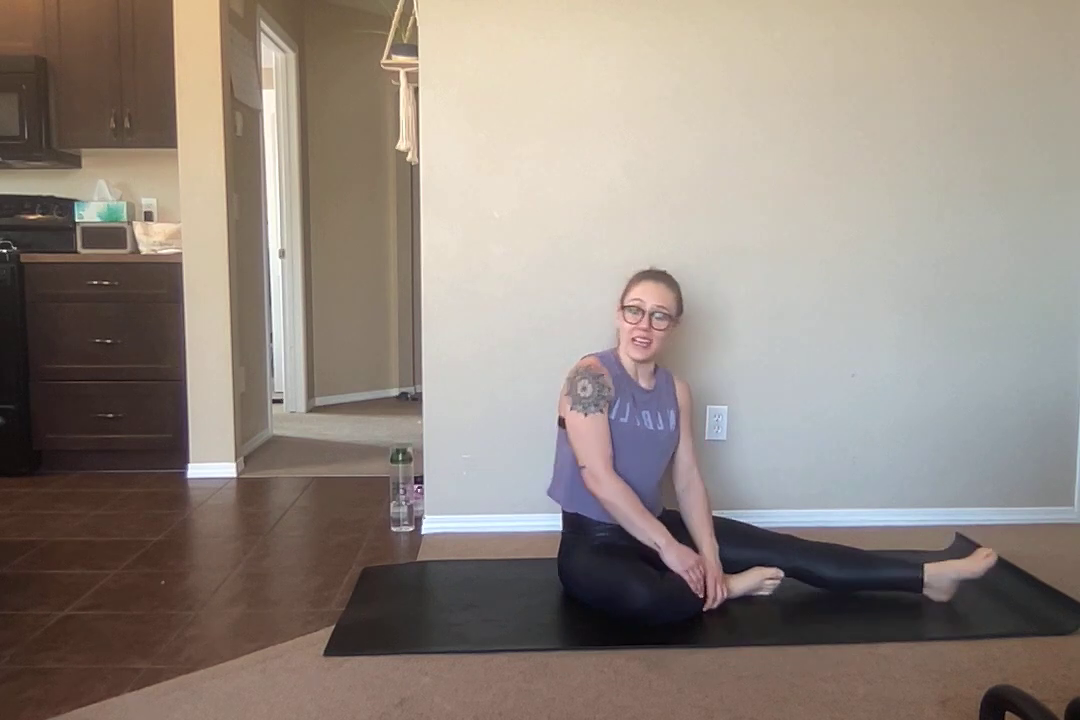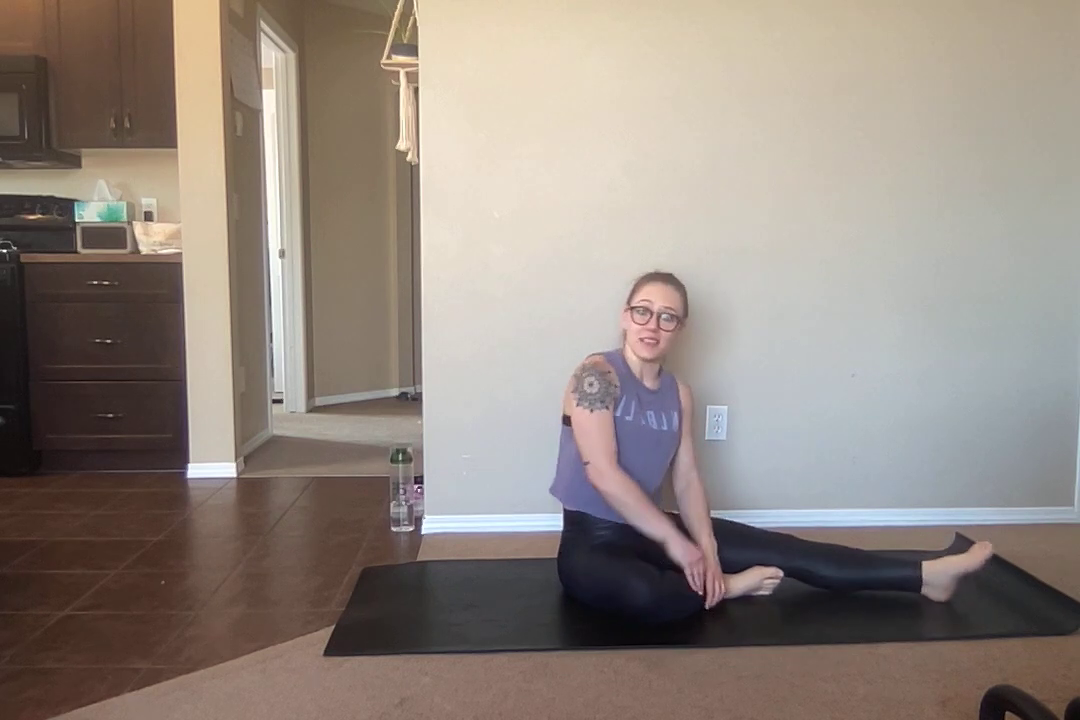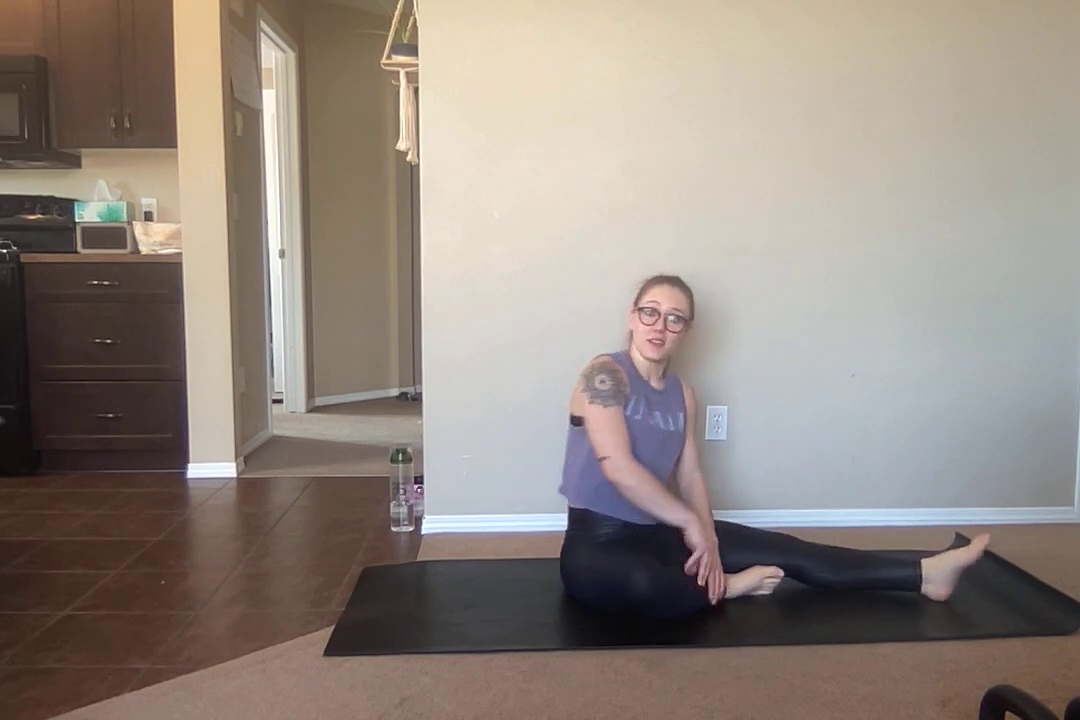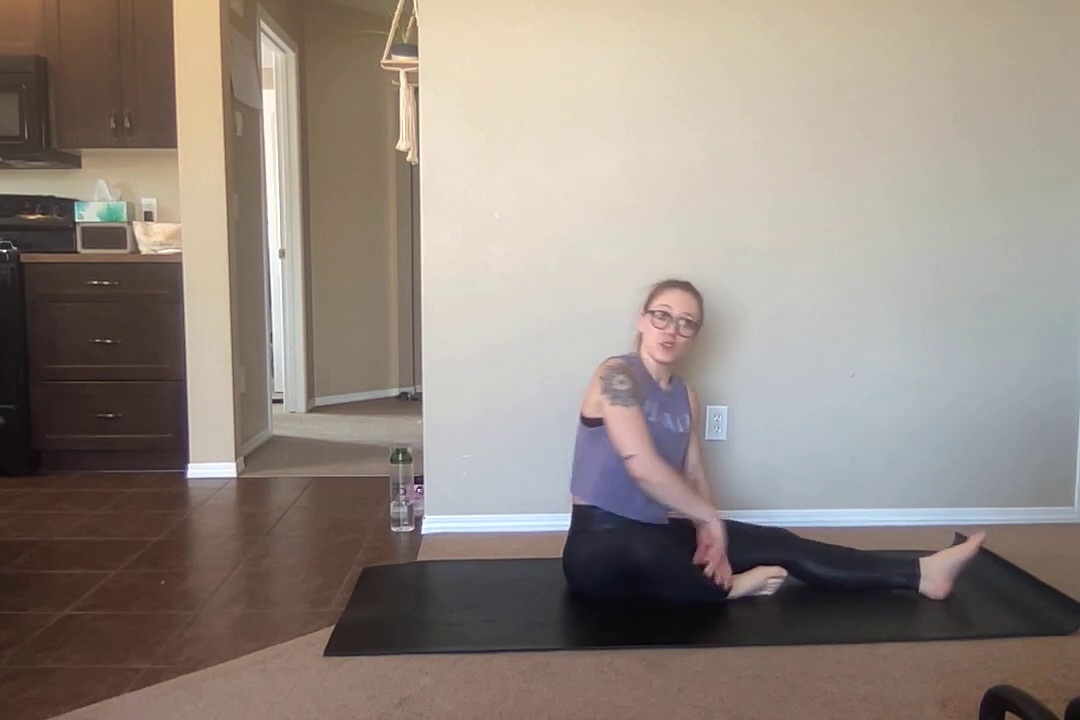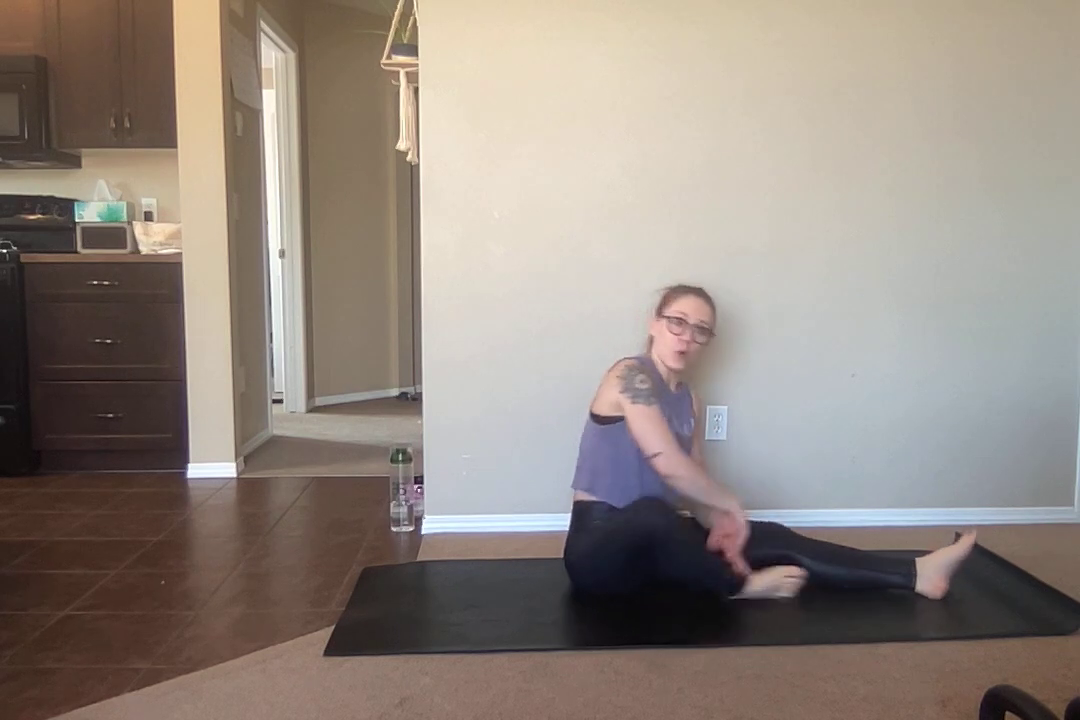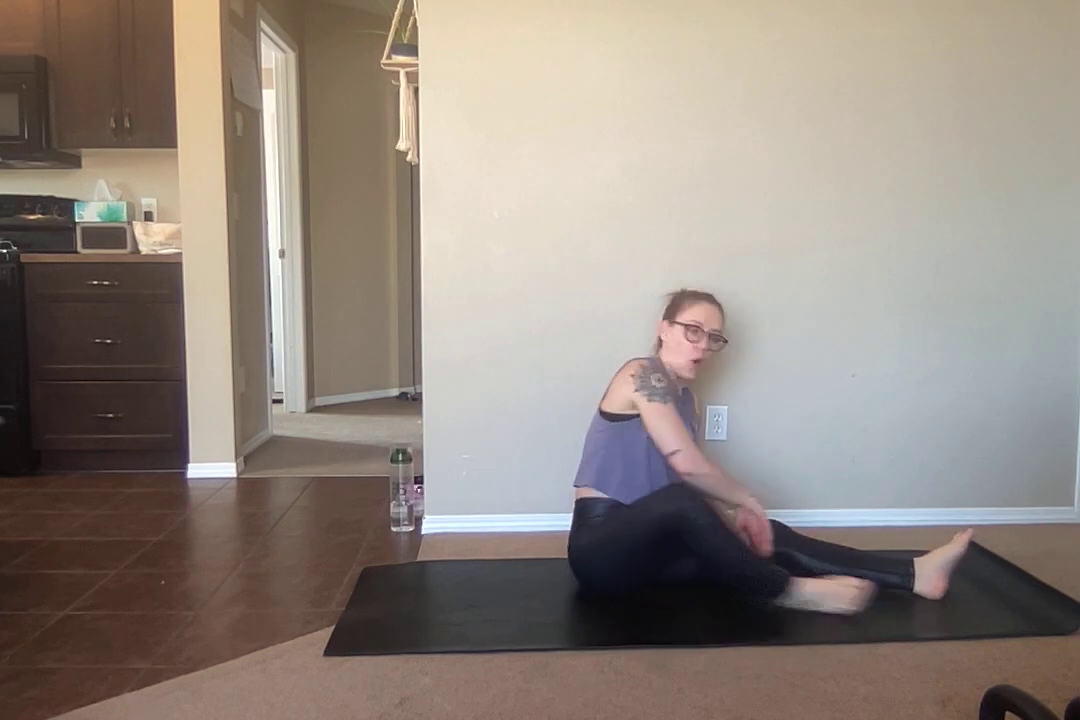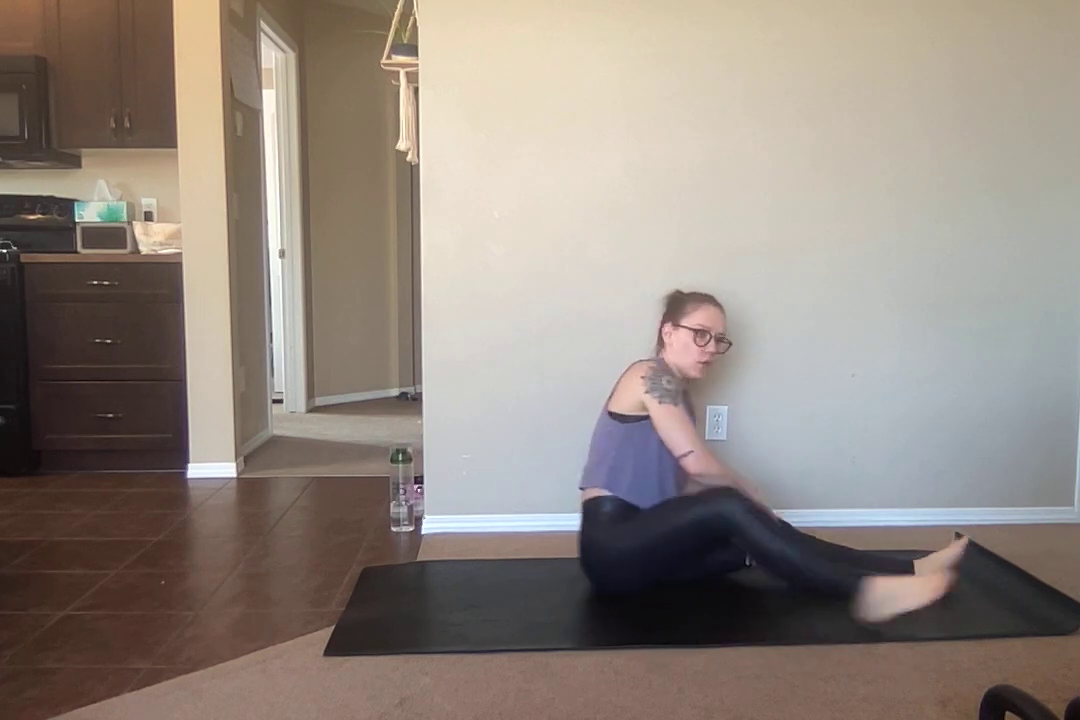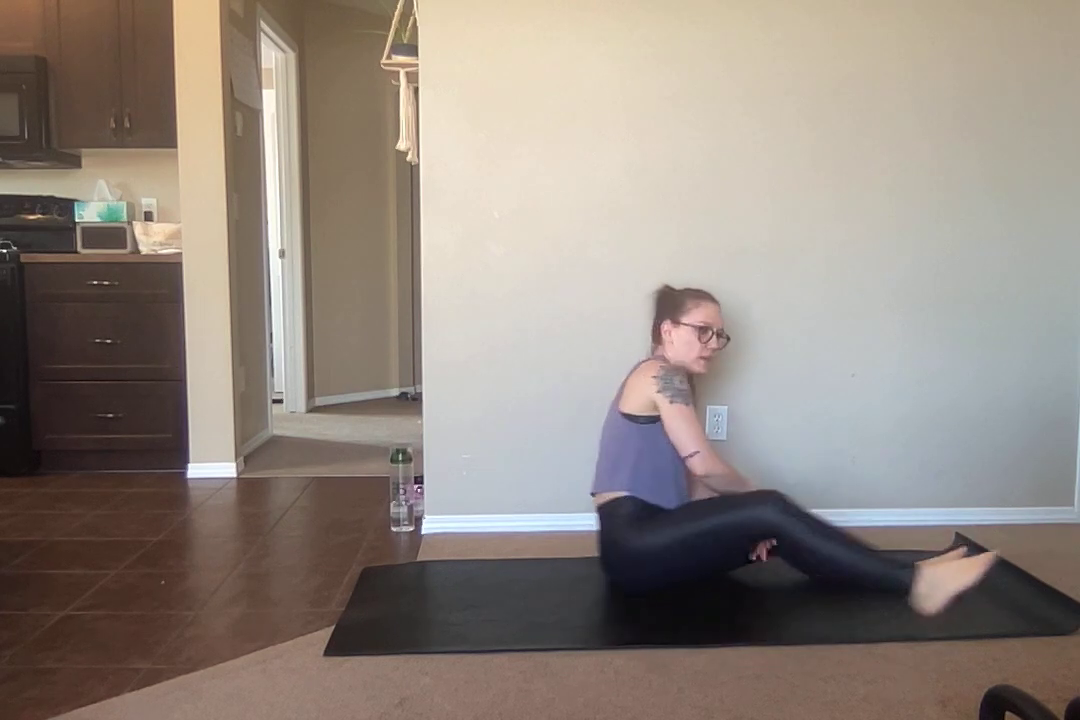
dt=0.1s
person 1, frame 1
left shoulder: (675, 391)
right shoulder: (591, 377)
left elbow: (688, 478)
right elbow: (600, 478)
left wrist: (707, 553)
right wrist: (671, 549)
left hip: (649, 528)
right hip: (590, 545)
left knee: (779, 549)
right knee: (644, 598)
left ankle: (928, 577)
right ankle: (723, 587)
person 1, frame 2
left shoulder: (677, 393)
right shoulder: (597, 374)
left elbow: (687, 480)
right elbow: (603, 474)
left wrist: (706, 550)
right wrist: (675, 542)
left hip: (649, 529)
right hip: (590, 544)
left knee: (778, 549)
right knee: (644, 595)
left ankle: (925, 576)
right ankle: (721, 587)
person 1, frame 3
left shoulder: (682, 395)
right shoulder: (604, 375)
left elbow: (689, 477)
right elbow: (618, 469)
left wrist: (702, 534)
right wrist: (693, 525)
left hip: (651, 534)
right hip: (594, 547)
left knee: (777, 548)
right knee: (643, 588)
left ankle: (923, 575)
right ankle: (722, 586)
person 1, frame 4
left shoulder: (685, 397)
right shoulder: (618, 375)
left elbow: (694, 476)
right elbow: (642, 466)
left wrist: (709, 529)
right wrist: (710, 518)
left hip: (657, 531)
right hip: (597, 544)
left knee: (777, 545)
right knee: (640, 552)
left ankle: (921, 574)
right ankle: (728, 584)
person 1, frame 5
left shoulder: (687, 398)
right shoulder: (631, 375)
left elbow: (692, 481)
right elbow: (669, 466)
left wrist: (720, 522)
right wrist: (729, 510)
left hip: (651, 541)
right hip: (598, 547)
left knee: (773, 540)
right knee: (652, 515)
left ankle: (916, 574)
right ankle: (738, 584)
person 1, frame 6
left shoulder: (686, 400)
right shoulder: (642, 375)
left elbow: (695, 480)
right elbow: (688, 466)
left wrist: (730, 516)
right wrist: (747, 502)
left hip: (652, 539)
right hip: (601, 544)
left knee: (769, 536)
right knee: (677, 502)
left ankle: (914, 574)
right ankle: (790, 591)
person 1, frame 7
left shoulder: (680, 396)
right shoulder: (652, 377)
left elbow: (687, 484)
right elbow: (697, 464)
right wrist: (749, 493)
left hip: (635, 540)
right hip: (610, 546)
right knee: (728, 509)
left ankle: (907, 570)
right ankle: (864, 591)
person 1, frame 8
left shoulder: (669, 383)
right shoulder: (660, 375)
left elbow: (691, 481)
right elbow: (703, 465)
left wrist: (750, 527)
right wrist: (758, 498)
left hip: (653, 539)
right hip: (634, 547)
left knee: (773, 531)
right knee: (770, 510)
left ankle: (909, 576)
right ankle: (916, 582)
